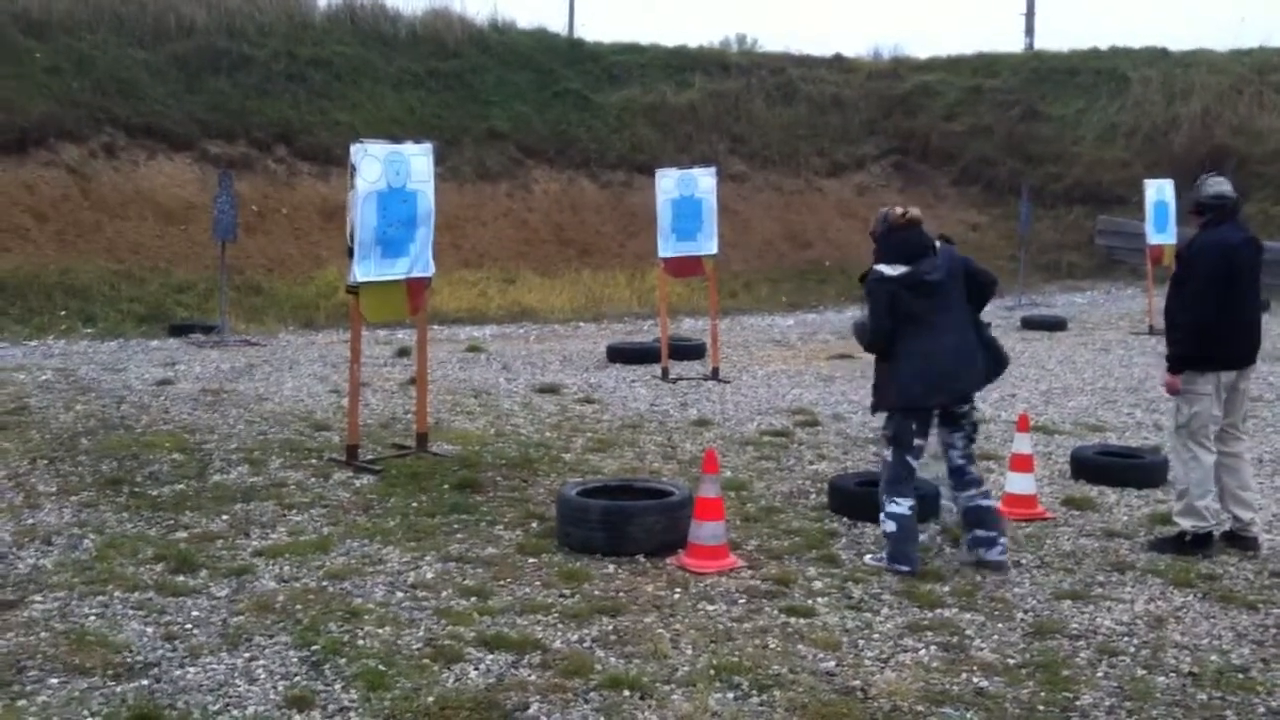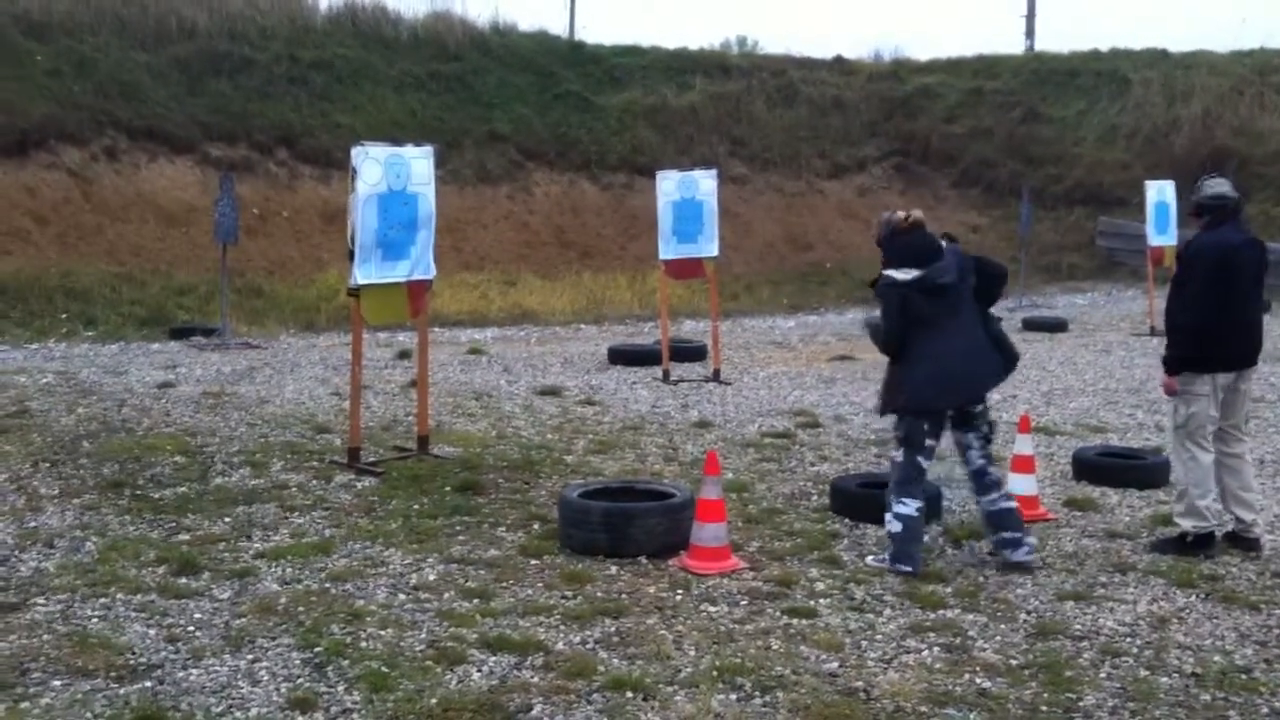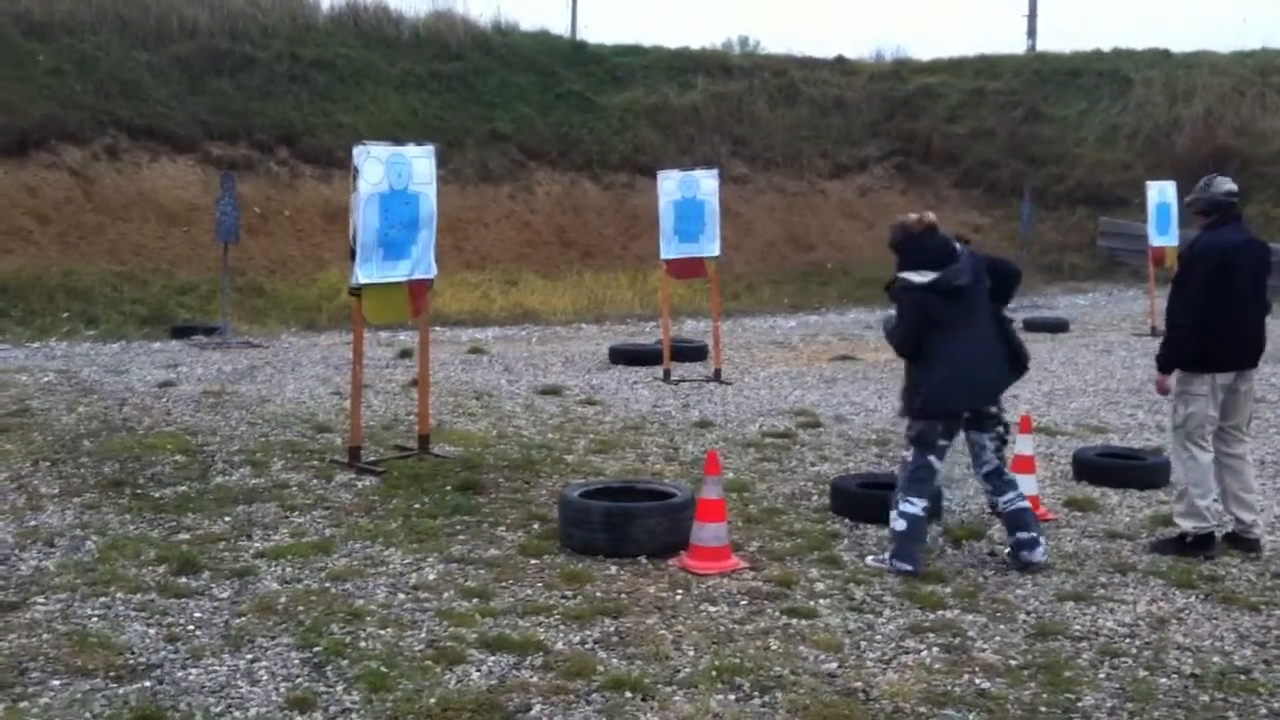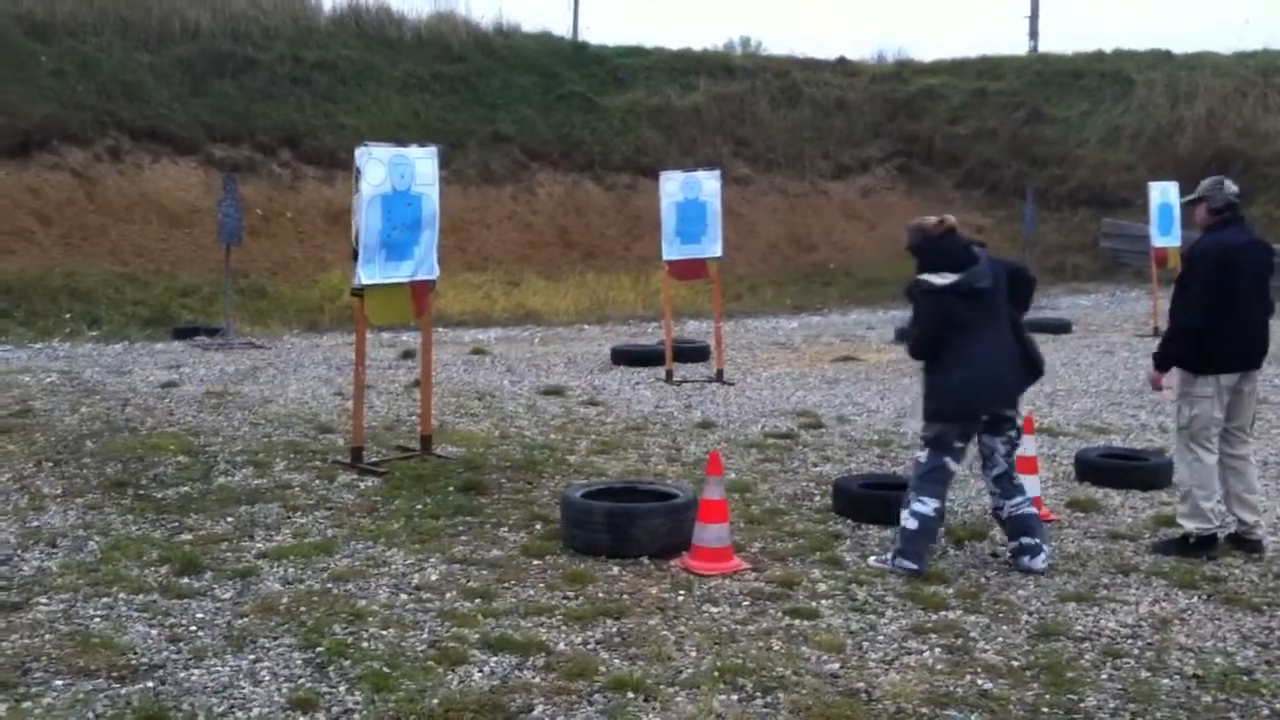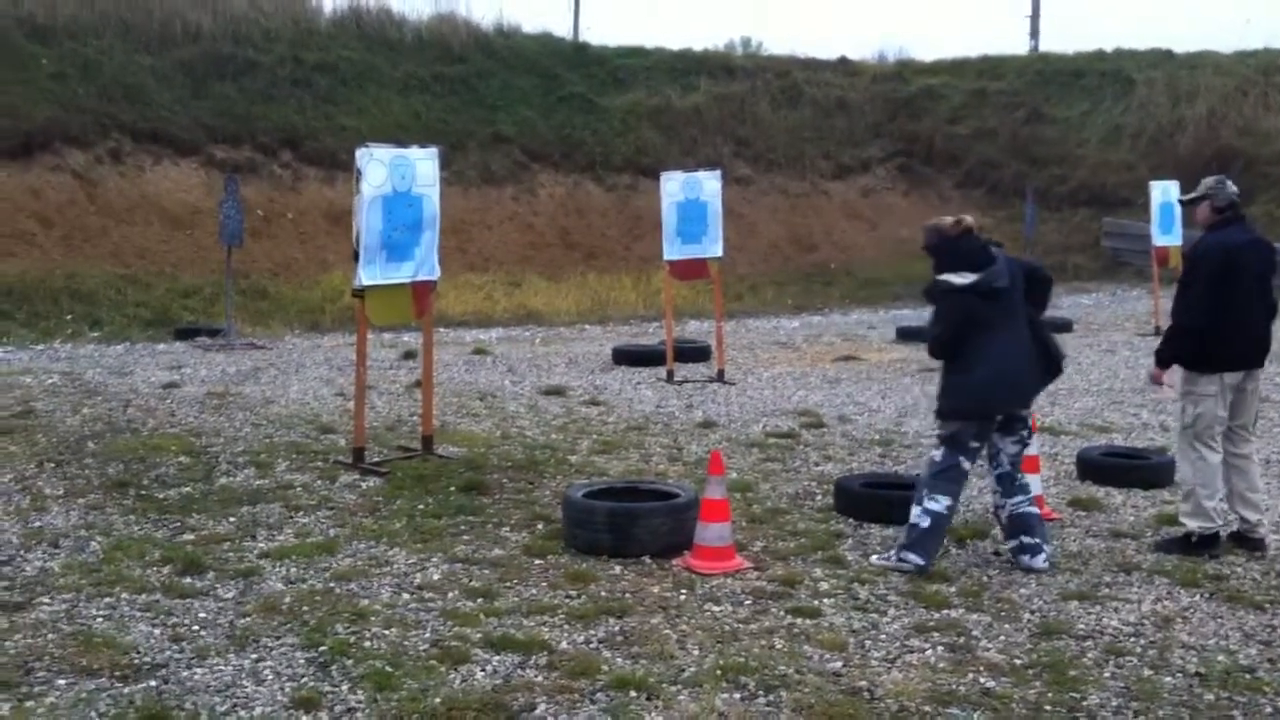
dt=0.1s
person 1, frame 1
left shoulder: (1204, 247)
right shoulder: (1249, 244)
left elbow: (1191, 312)
left wrist: (1176, 365)
left hip: (1205, 361)
right hip: (1240, 357)
left knee: (1194, 443)
right knee: (1231, 440)
left ankle: (1196, 532)
right ankle: (1245, 528)
person 1, frame 2
left shoulder: (1203, 248)
right shoulder: (1253, 246)
left elbow: (1189, 313)
left wrist: (1173, 366)
left hip: (1204, 362)
right hip: (1241, 358)
left knee: (1193, 443)
right knee: (1233, 440)
left ankle: (1197, 532)
right ankle: (1247, 529)
person 1, frame 3
left shoulder: (1204, 248)
right shoulder: (1256, 247)
left elbow: (1186, 313)
right elbow: (1258, 304)
left wrist: (1166, 364)
left hip: (1205, 362)
right hip: (1243, 359)
left knee: (1193, 444)
right knee: (1234, 443)
left ankle: (1197, 533)
right ankle: (1247, 530)
person 1, frame 4
left shoulder: (1207, 249)
right shoulder: (1260, 248)
left elbow: (1188, 314)
right elbow: (1263, 305)
left wrist: (1163, 361)
left hip: (1209, 364)
right hip: (1247, 360)
left knee: (1198, 445)
right knee: (1238, 444)
left ankle: (1200, 534)
right ankle: (1250, 531)
person 1, frame 5
left shoulder: (1209, 248)
left elbow: (1190, 313)
left wrist: (1164, 358)
left hip: (1211, 363)
right hip: (1249, 359)
left knee: (1201, 444)
right knee: (1241, 442)
left ankle: (1203, 531)
person 2, frame 1
left shoulder: (883, 279)
right shoulder: (947, 258)
left elbow: (878, 341)
right elbow: (986, 283)
left wrist: (864, 334)
left hip: (912, 383)
right hip: (957, 376)
left knee: (900, 468)
right knee: (961, 462)
left ankle: (901, 554)
right ankle: (989, 543)
person 2, frame 2
left shoulder: (895, 284)
right shoulder: (956, 259)
left elbow: (891, 343)
right elbow: (997, 276)
left wrist: (877, 331)
left hip: (924, 385)
right hip: (970, 377)
left knee: (909, 469)
right knee: (980, 463)
left ankle: (903, 556)
right ankle: (1016, 544)
person 2, frame 3
left shoulder: (912, 288)
right shoulder: (968, 261)
left elbow: (906, 347)
right elbow: (1010, 275)
left wrist: (892, 329)
left hip: (941, 390)
right hip: (985, 381)
left knee: (918, 471)
right knee: (993, 465)
left ankle: (903, 555)
right ankle: (1029, 546)
person 2, frame 4
left shoulder: (932, 290)
right shoulder: (986, 264)
left elbow: (920, 348)
right elbow: (1025, 281)
left wrist: (909, 331)
right wrist: (1008, 318)
left hip: (958, 391)
right hip: (1002, 384)
left knee: (932, 471)
right knee: (1002, 469)
left ankle: (907, 555)
right ankle: (1032, 550)
person 2, frame 5
left shoulder: (952, 291)
right shoulder: (1003, 265)
left elbow: (940, 347)
right elbow: (1041, 281)
left wrist: (932, 328)
right wrist: (1021, 320)
left hip: (976, 391)
right hip: (1017, 384)
left knee: (945, 470)
right knee: (1009, 468)
left ankle: (914, 551)
right ankle: (1032, 550)
